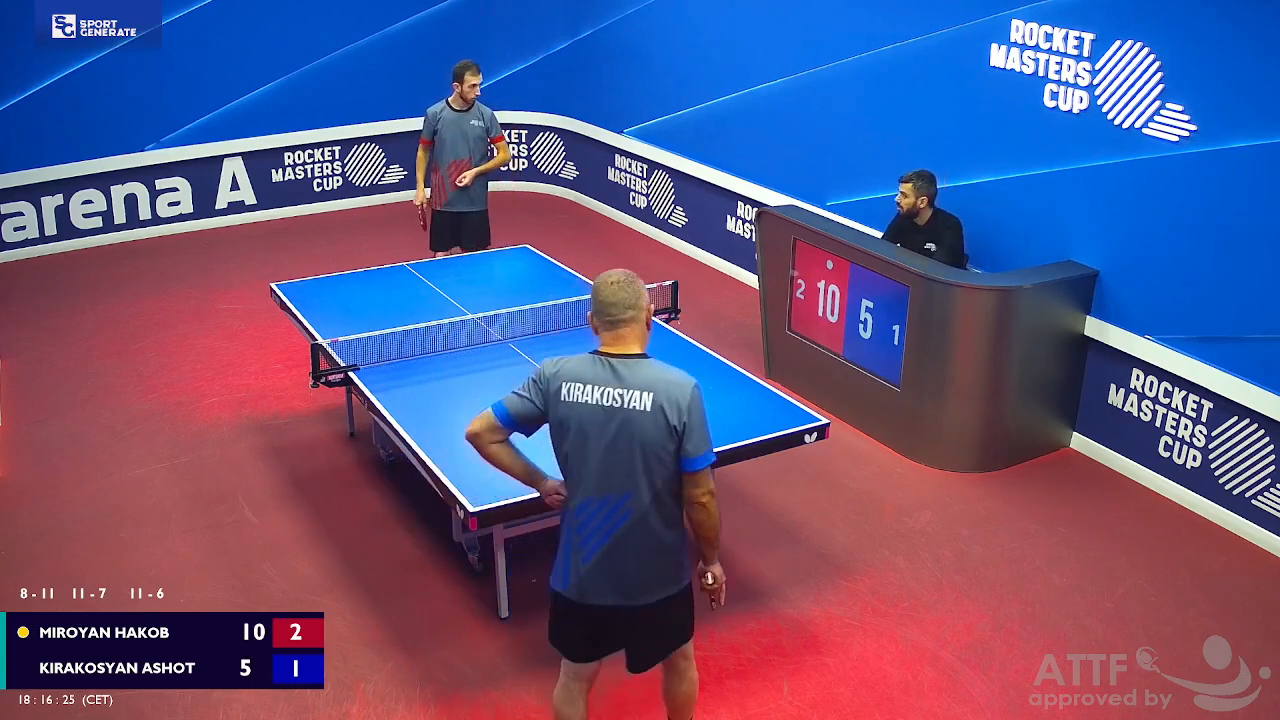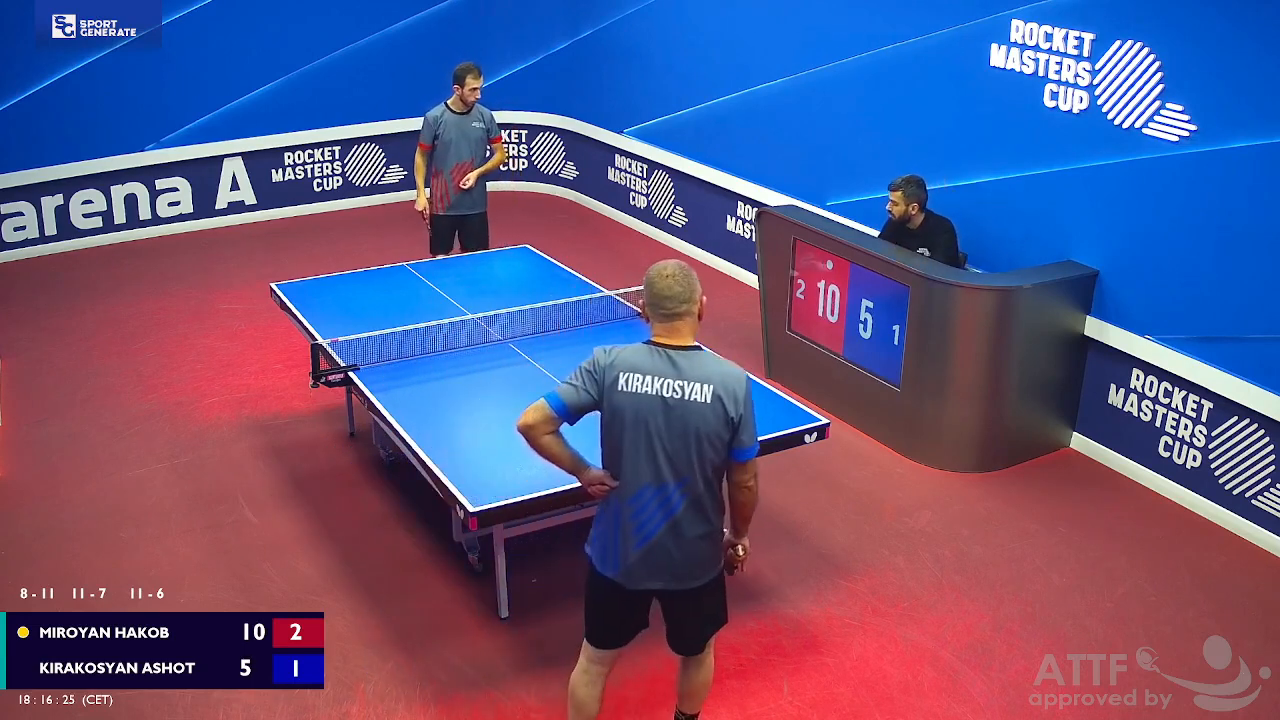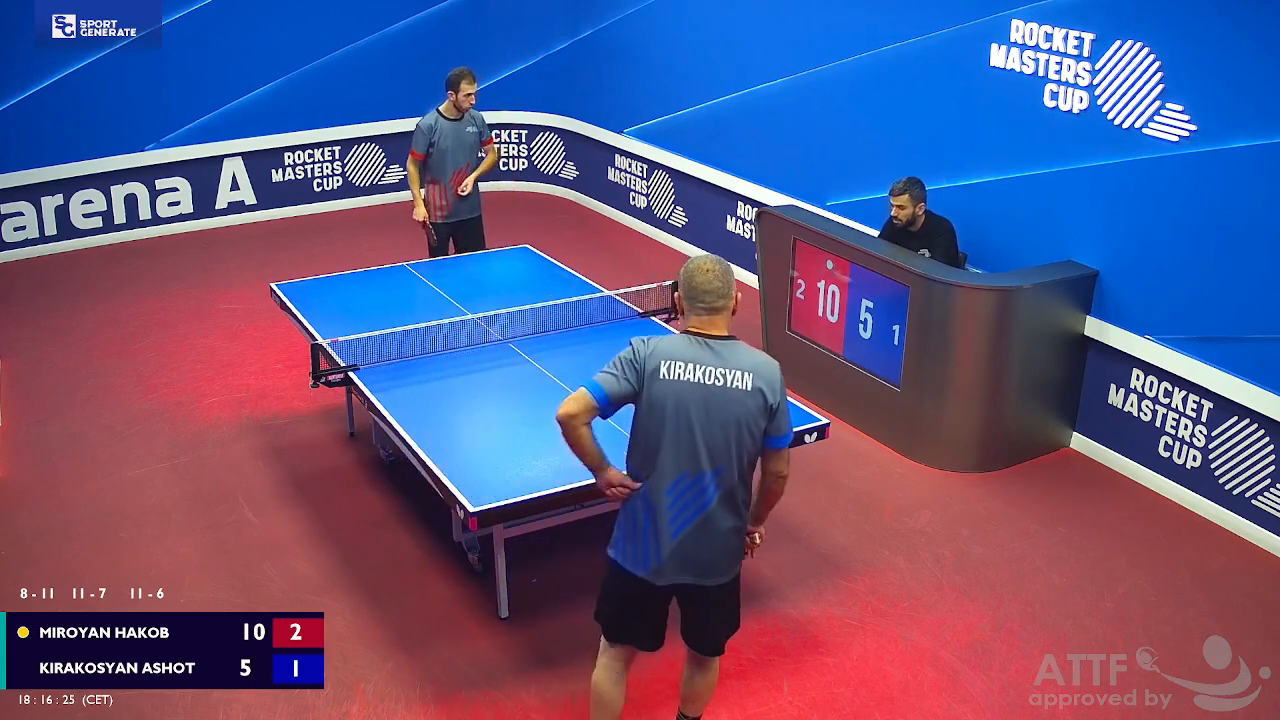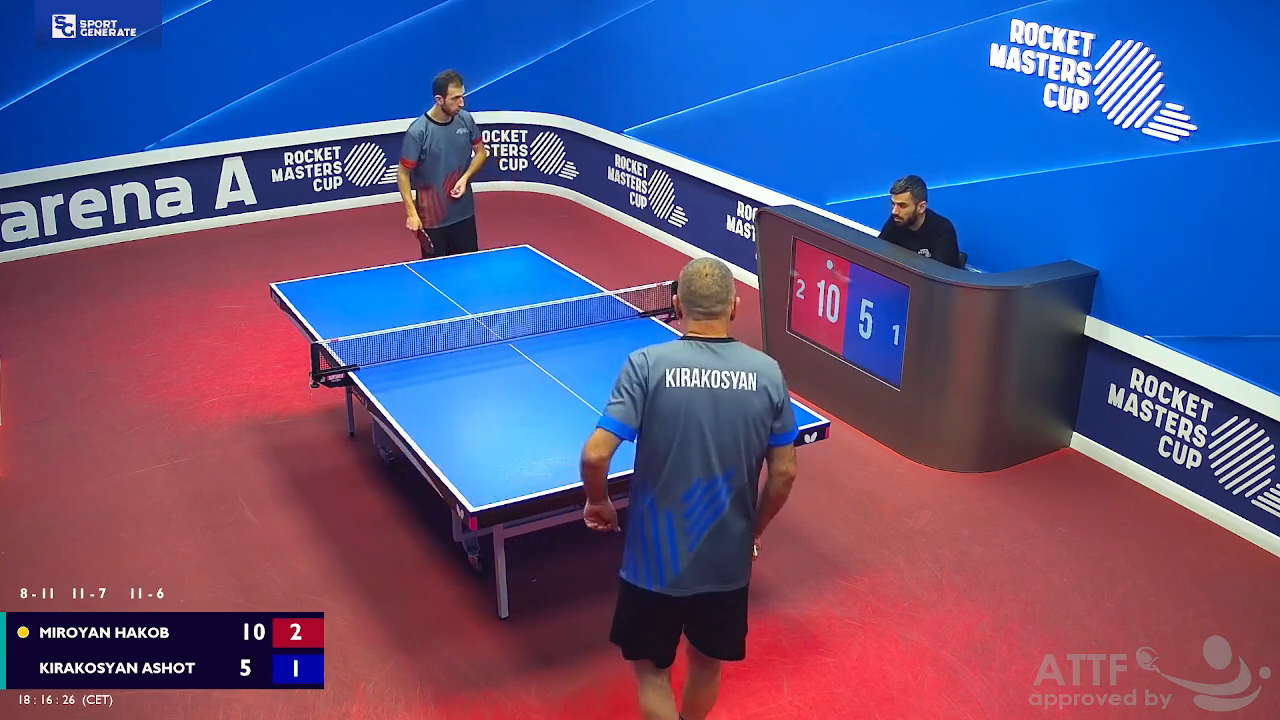
dt=0.3s
person 1, frame 1
left shoulder: (555, 375)
right shoulder: (680, 390)
left elbow: (480, 433)
right elbow: (699, 496)
left wrist: (541, 482)
right wrist: (710, 560)
left hip: (581, 568)
right hip: (658, 571)
left knee: (575, 676)
right knee: (679, 658)
person 1, frame 2
left shoulder: (609, 364)
right shoulder: (731, 381)
left elbow: (532, 424)
right elbow: (744, 481)
left wrist: (584, 472)
right wrist: (739, 534)
left hip: (618, 551)
right hip: (695, 555)
left knee: (595, 659)
right knee: (697, 652)
person 1, frame 3
left shoulder: (645, 354)
right shoulder: (765, 372)
left elbow: (570, 415)
right elbow: (777, 472)
left wrist: (604, 473)
right wrist: (754, 523)
left hip: (641, 547)
right hip: (716, 552)
left knee: (615, 654)
right knee: (704, 656)
person 1, frame 4
left shoulder: (647, 364)
right shoulder: (767, 372)
left elbow: (595, 456)
right elbow: (784, 473)
left wrist: (598, 502)
left hip: (655, 559)
right hip: (726, 558)
left knee: (650, 669)
right knee: (707, 661)
person 2, frame 1
left shoulder: (486, 115)
right shoulder: (434, 114)
left elbow: (504, 154)
right elbow: (423, 151)
left wrist: (475, 172)
right wrist: (420, 187)
left hip: (474, 202)
right hip: (443, 202)
right knee: (441, 256)
person 2, frame 2
left shoulder: (485, 116)
right shoulder: (434, 117)
left elbow: (500, 154)
right elbow: (421, 156)
left wrist: (477, 173)
right wrist: (421, 193)
left hip: (475, 205)
right hip: (442, 205)
right knee: (440, 259)
person 2, frame 3
left shoulder: (476, 119)
right shoulder: (427, 125)
left elbow: (491, 154)
right elbow: (412, 165)
left wrist: (473, 177)
right wrist: (418, 203)
left hip: (470, 209)
right hip: (438, 212)
person 2, frame 4
left shoulder: (466, 120)
right shoulder: (417, 131)
left elbow: (480, 152)
right elbow: (404, 174)
left wrist: (465, 178)
right wrist: (411, 212)
left hip: (463, 212)
right hip: (431, 217)
